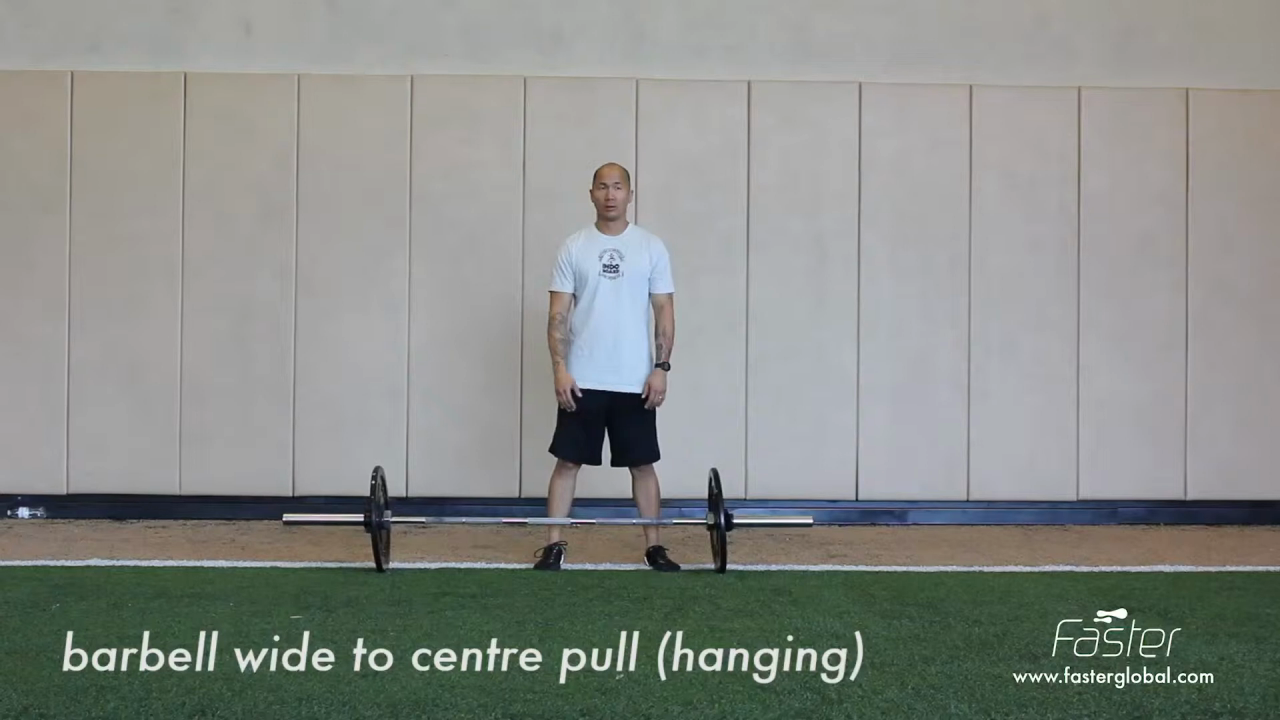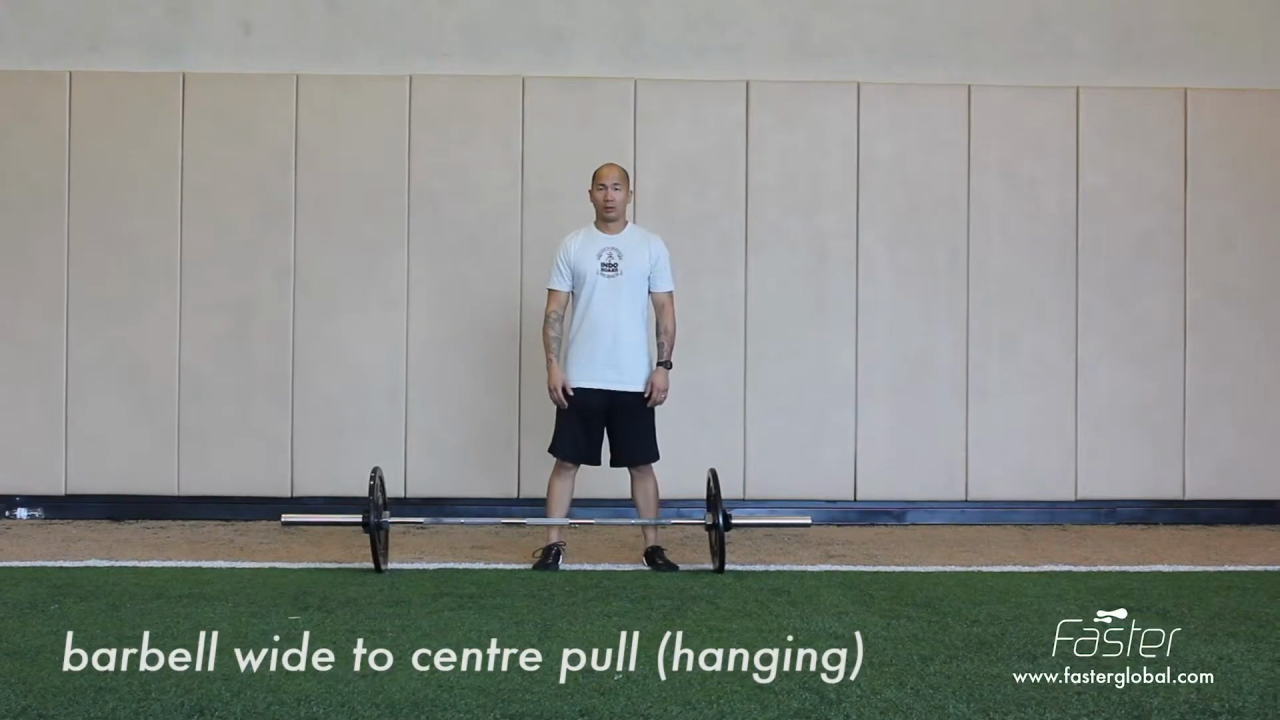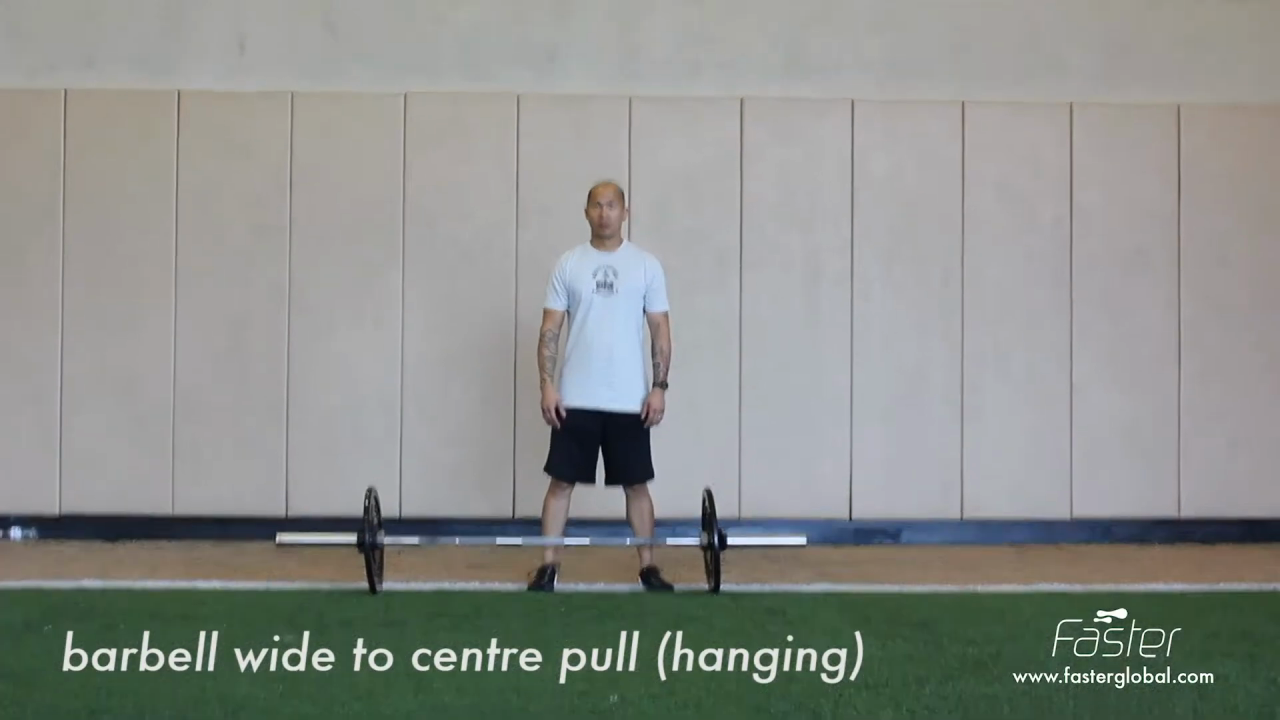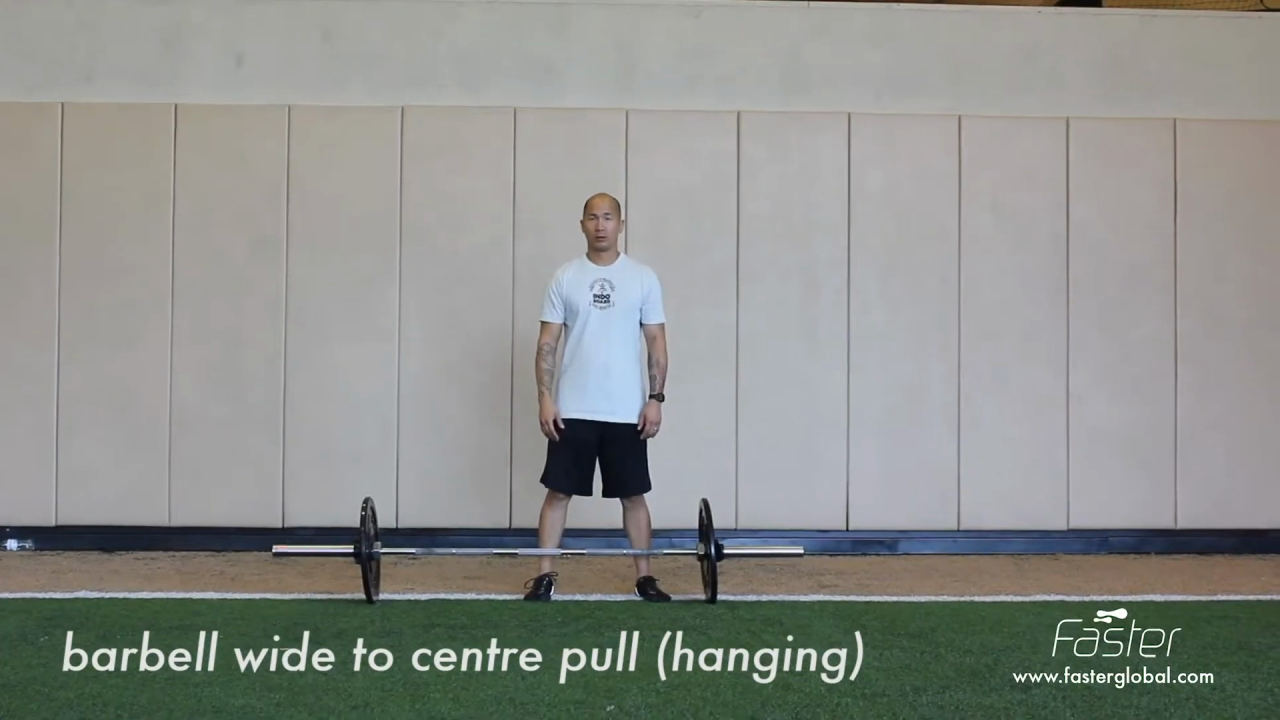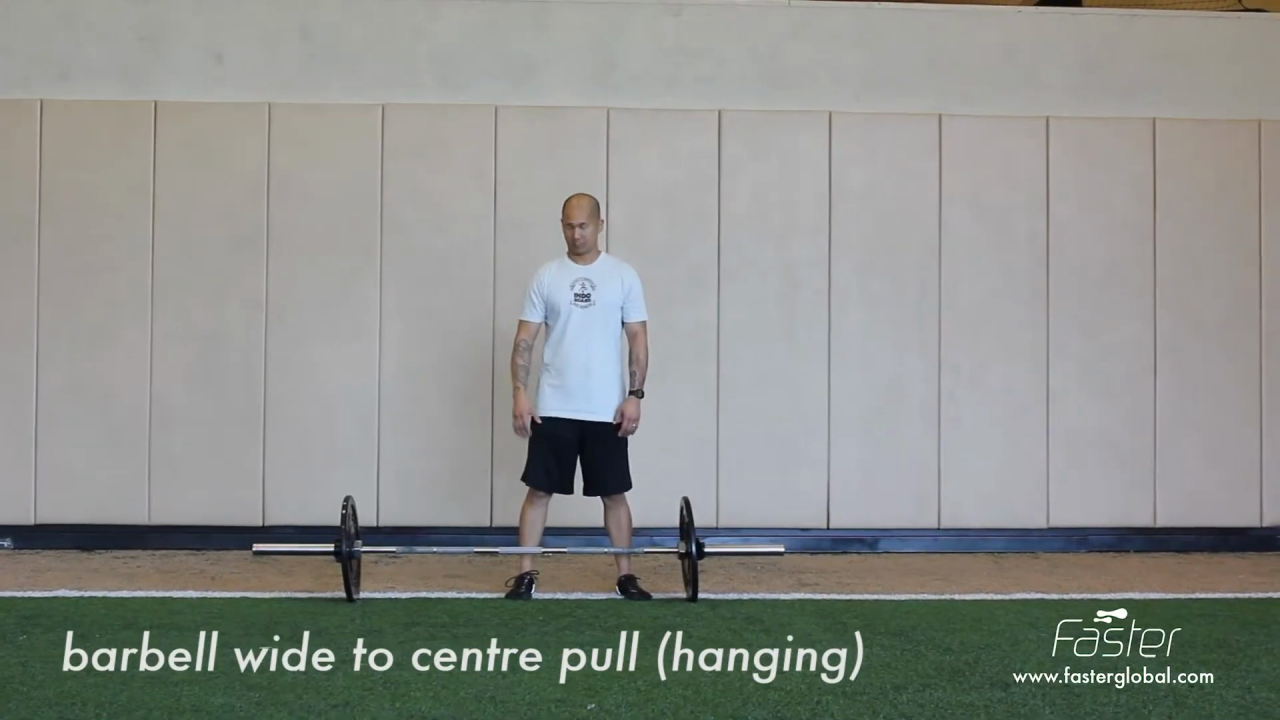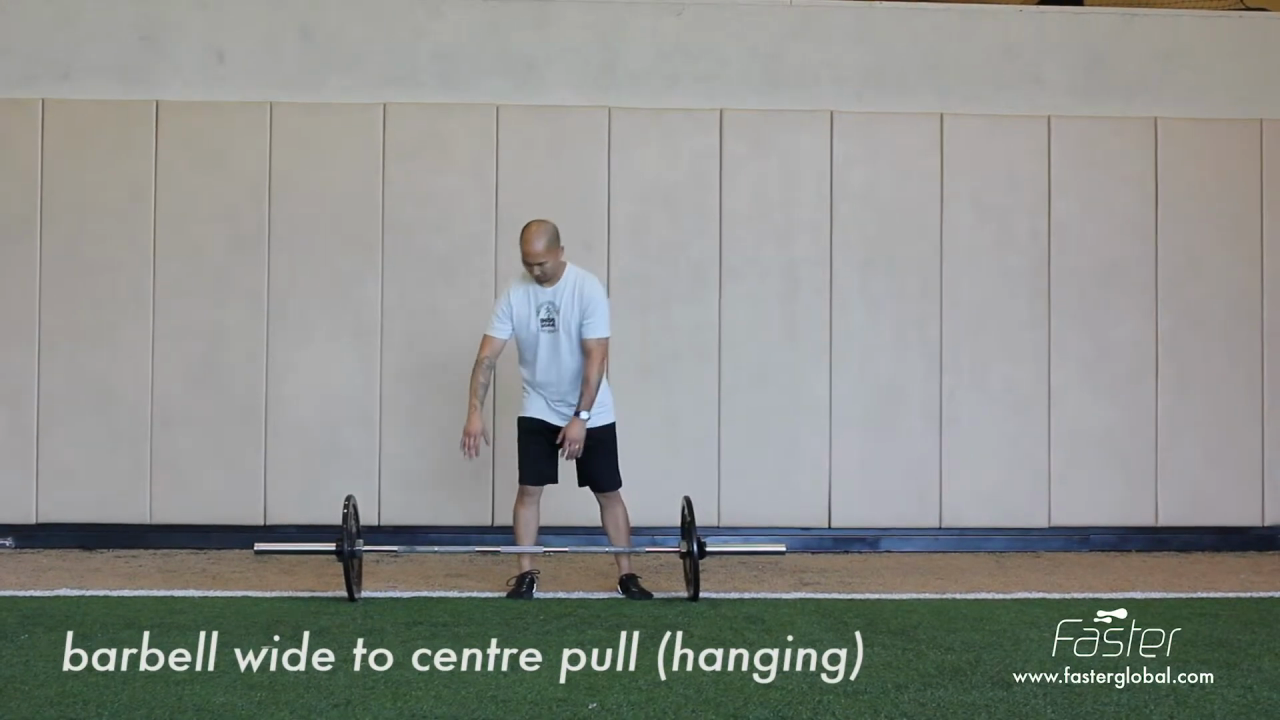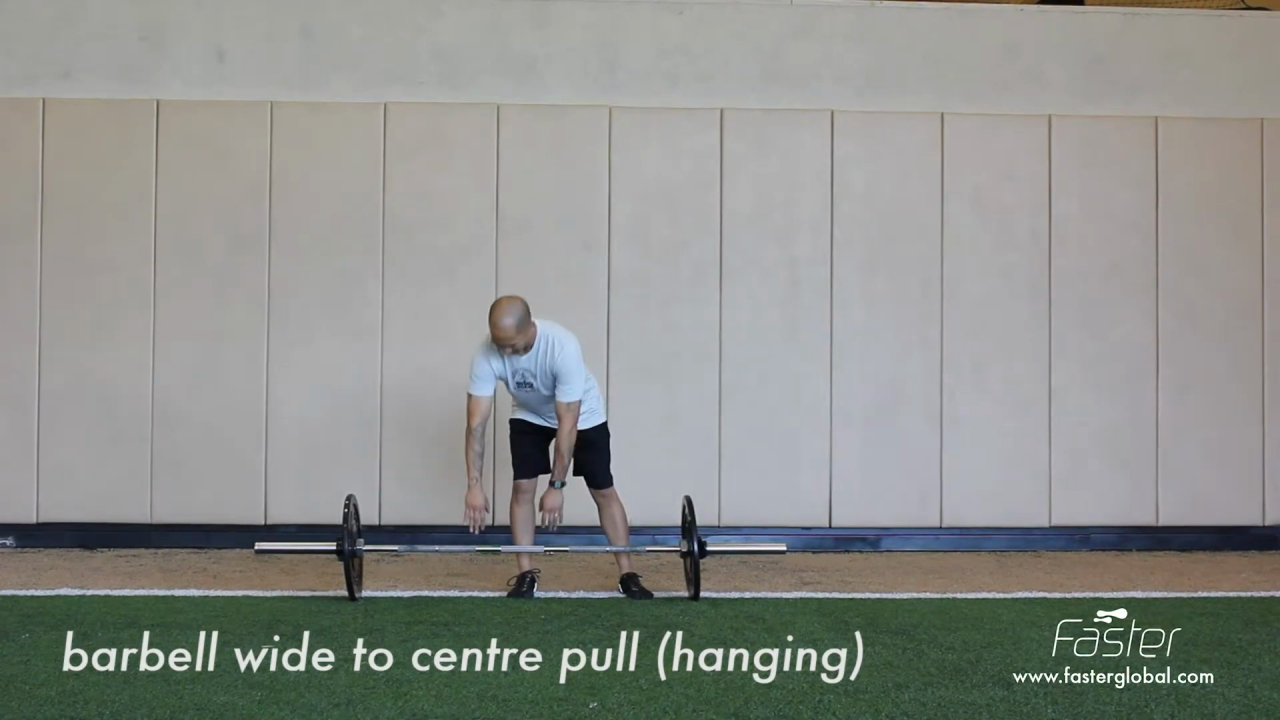
dt=0.7s
person 1, frame 1
left shoulder: (651, 247)
right shoulder: (573, 247)
left elbow: (664, 312)
right elbow: (558, 313)
left wrist: (660, 368)
right wrist: (560, 369)
left hip: (635, 381)
right hip: (582, 381)
left knee: (642, 463)
right knee: (567, 460)
left ankle: (653, 545)
right ankle: (554, 544)
person 1, frame 2
left shoulder: (651, 245)
right shoulder: (572, 245)
left elbow: (665, 310)
right elbow: (554, 310)
left wrist: (663, 366)
right wrist: (553, 365)
left hip: (634, 380)
right hip: (581, 379)
left knee: (641, 463)
right knee: (566, 461)
left ankle: (652, 546)
right ankle: (553, 544)
person 1, frame 3
left shoulder: (646, 264)
right shoulder: (568, 264)
left elbow: (660, 329)
right elbow: (550, 329)
left wrist: (659, 387)
right wrist: (547, 385)
left hip: (629, 400)
right hip: (576, 399)
left knee: (636, 482)
right knee: (561, 480)
left ankle: (647, 566)
right ankle: (548, 564)
person 1, frame 4
left shoulder: (642, 277)
right shoulder: (564, 277)
left elbow: (656, 342)
right elbow: (547, 343)
left wrist: (655, 399)
right wrist: (545, 398)
left hip: (626, 411)
right hip: (573, 410)
left knee: (633, 494)
right knee: (558, 491)
left ankle: (644, 577)
right ankle: (545, 575)
person 1, frame 5
left shoulder: (623, 275)
right shoulder: (546, 276)
left elbow: (637, 339)
right elbow: (524, 339)
left wrist: (634, 395)
right wrist: (520, 393)
left hip: (607, 409)
right hip: (553, 408)
left knee: (614, 493)
right knee: (539, 490)
left ankle: (625, 575)
right ankle: (526, 574)
person 1, frame 6
left shoulder: (588, 288)
right shoulder: (514, 294)
left elbow: (596, 358)
right elbow: (487, 356)
left wrist: (580, 418)
right wrist: (475, 412)
left hip: (592, 412)
right hip: (538, 410)
left knee: (608, 491)
right knee: (529, 489)
left ankle: (626, 575)
right ankle: (526, 574)
person 1, frame 7
left shoulder: (562, 346)
right shoulder: (487, 354)
left elbow: (568, 422)
right elbow: (476, 422)
left wrist: (557, 486)
right wrist: (474, 485)
left hip: (583, 415)
right hip: (529, 415)
left knee: (603, 490)
right knee: (523, 486)
left ankle: (627, 574)
right ankle: (526, 574)
